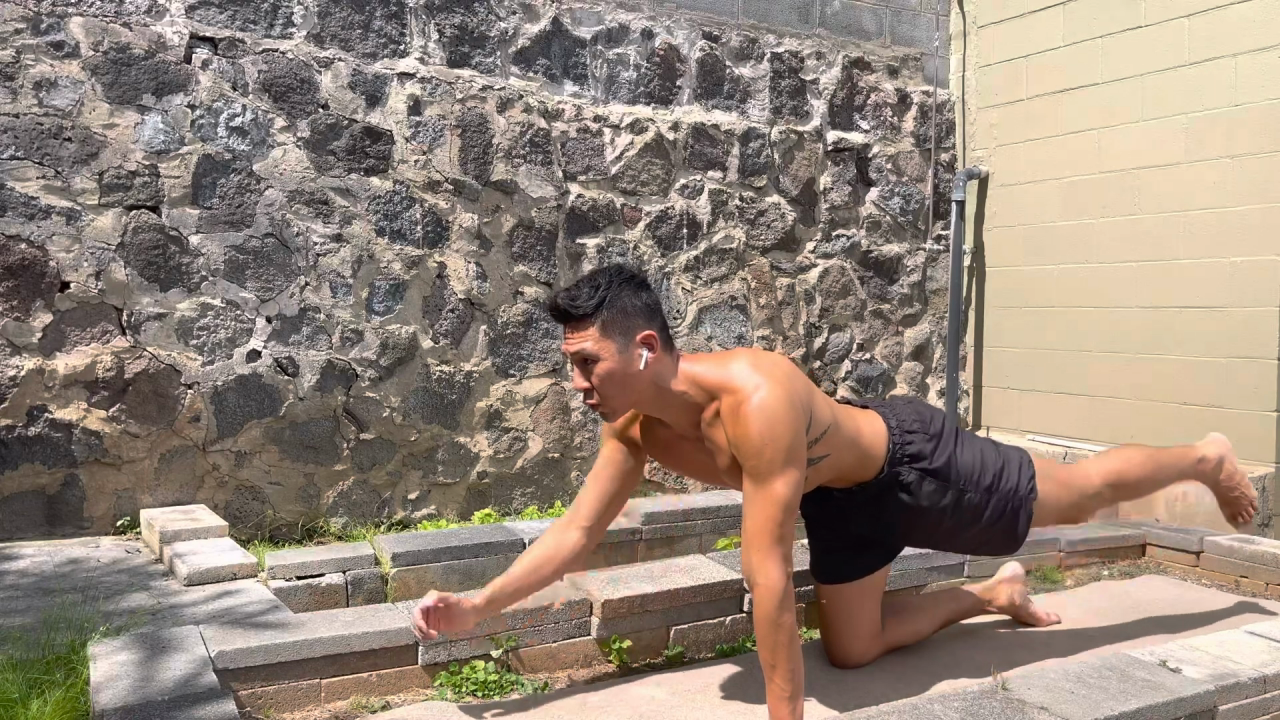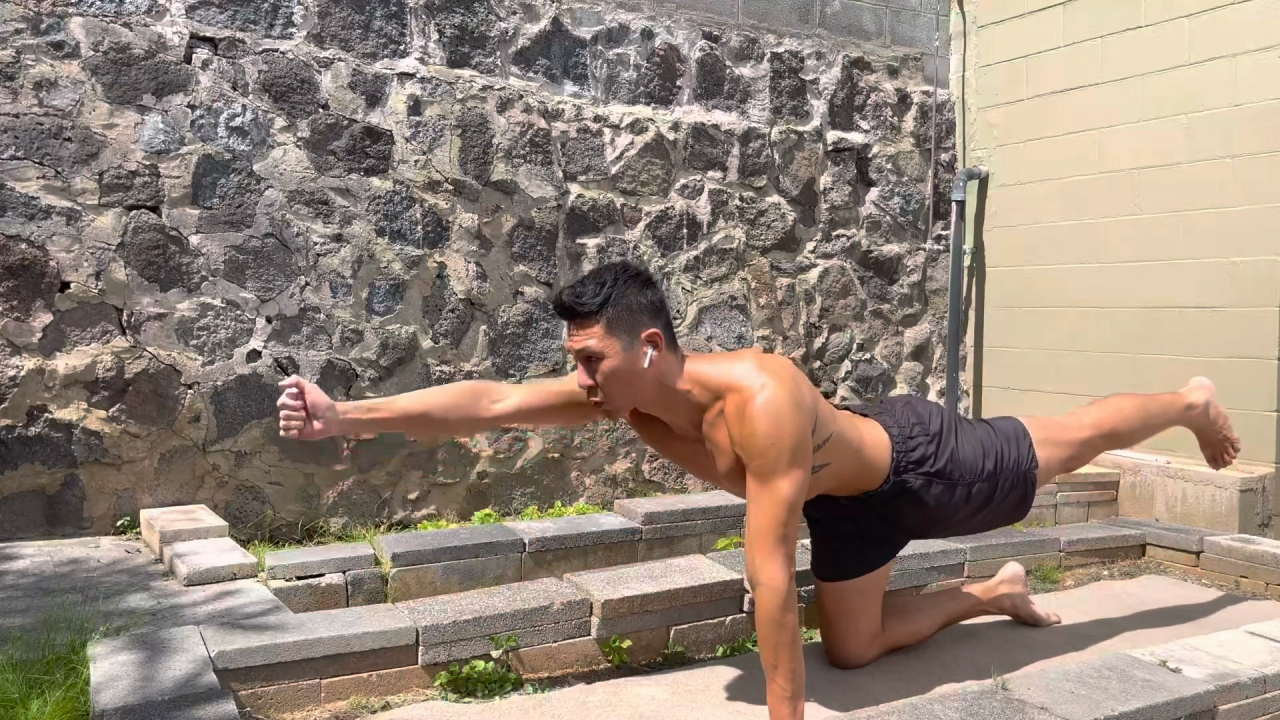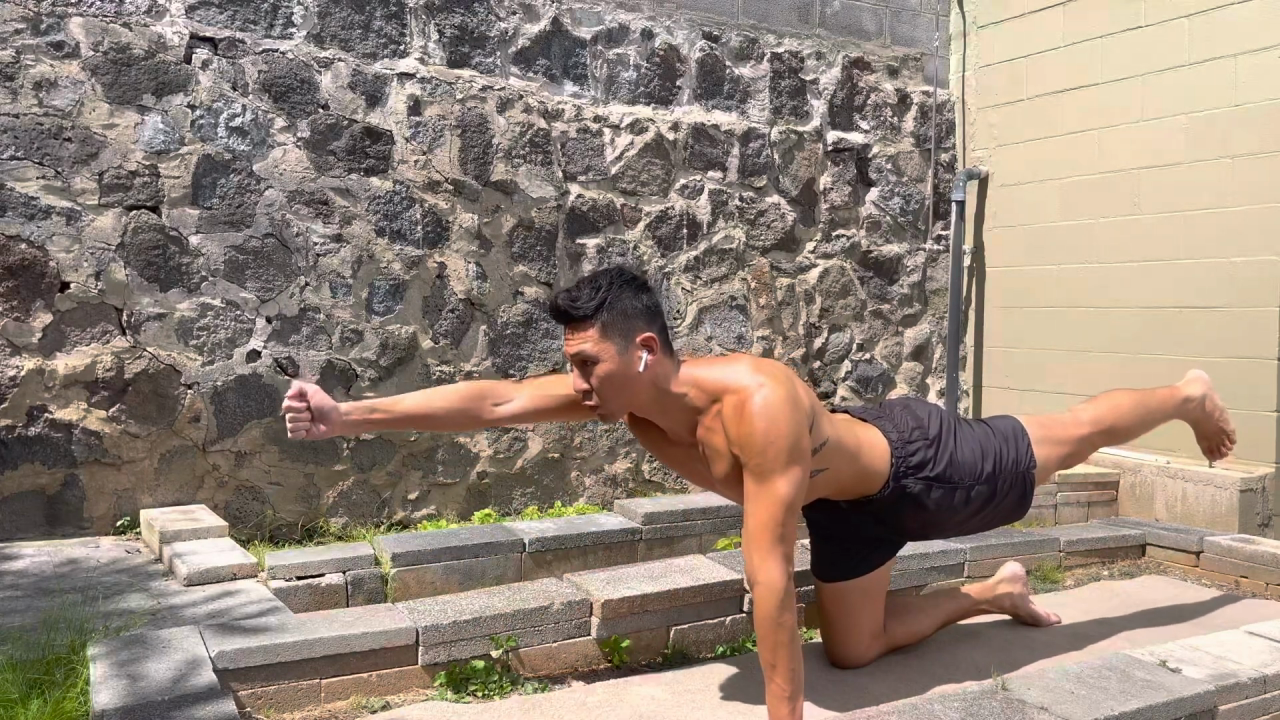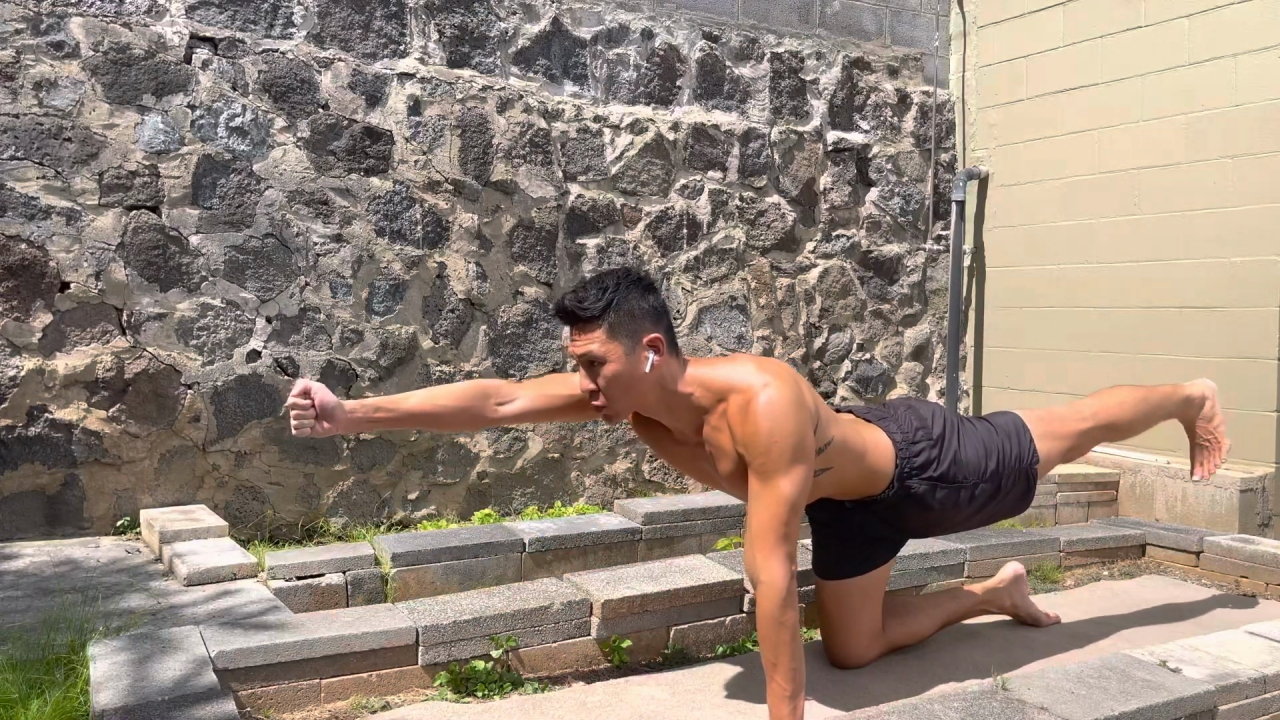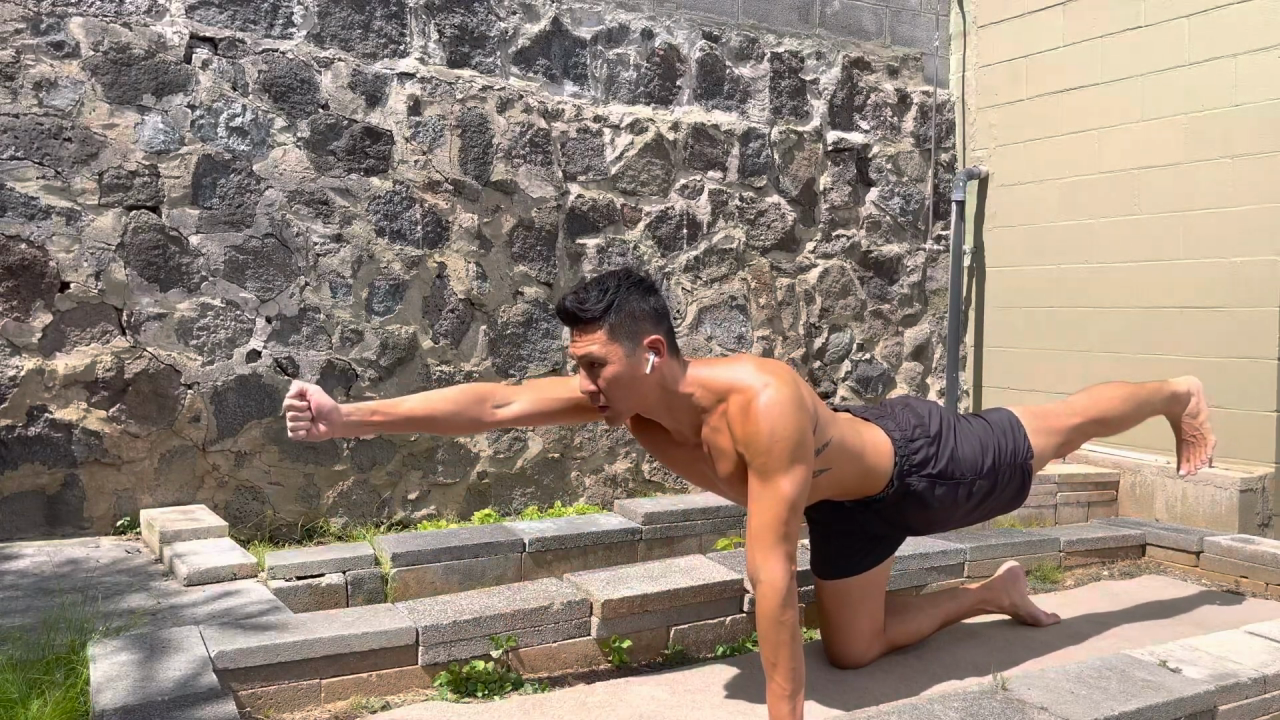
dt=1s
person 1, frame 1
left shoulder: (757, 401)
right shoulder: (634, 422)
left elbow: (768, 578)
right elbow: (576, 531)
right wrist: (476, 606)
left hip: (912, 461)
right hip: (841, 489)
left knee: (1076, 494)
right knee: (852, 649)
left ankle: (1205, 459)
right ankle: (993, 594)
person 1, frame 2
left shoulder: (760, 399)
right shoulder: (618, 391)
left elbow: (769, 571)
right elbow: (488, 400)
right wrist: (345, 415)
left hip: (915, 463)
right hip: (847, 491)
left knee: (1064, 446)
left ankle: (1189, 403)
right ankle: (994, 595)
person 1, frame 3
left shoulder: (756, 402)
right shoulder: (618, 393)
left elbow: (768, 572)
right elbow: (493, 400)
right wrist: (348, 415)
left hip: (912, 465)
right hip: (846, 491)
left knee: (1065, 441)
left ankle: (1186, 396)
right ankle: (995, 593)
person 1, frame 4
left shoulder: (763, 402)
right shoulder: (621, 391)
left elbow: (770, 572)
right elbow: (496, 399)
right wrist: (350, 412)
left hip: (915, 464)
right hip: (850, 491)
left knee: (1065, 436)
left ankle: (1188, 399)
right ankle: (994, 593)
person 1, frame 5
left shoulder: (762, 403)
right shoulder: (617, 393)
left elbow: (772, 573)
right elbow: (497, 403)
right wrist: (348, 417)
left hip: (914, 462)
right hip: (849, 491)
left knee: (1057, 430)
left ankle: (1176, 394)
right ankle: (993, 592)
